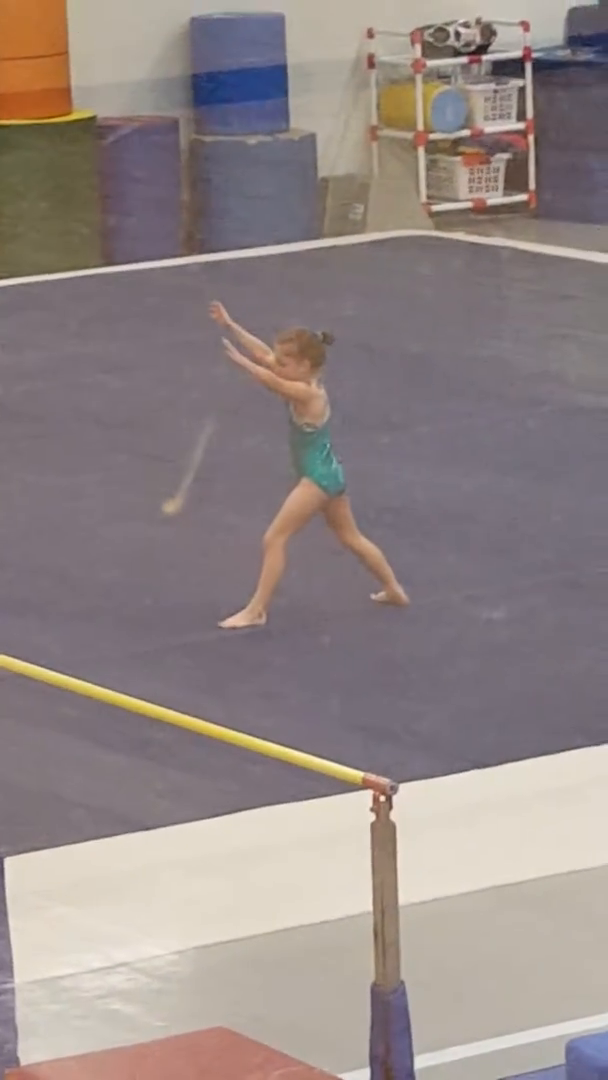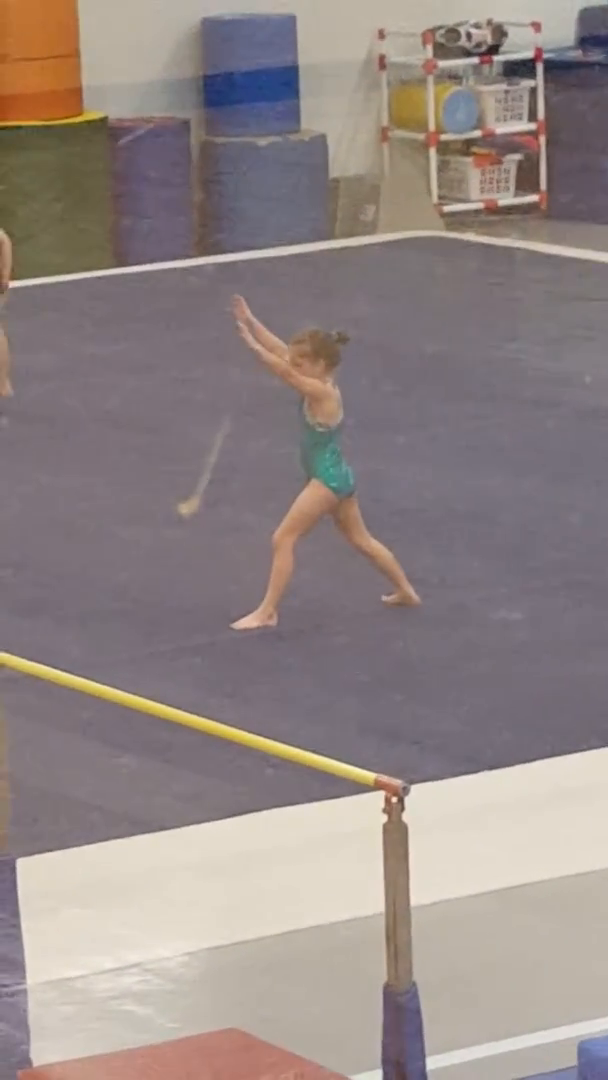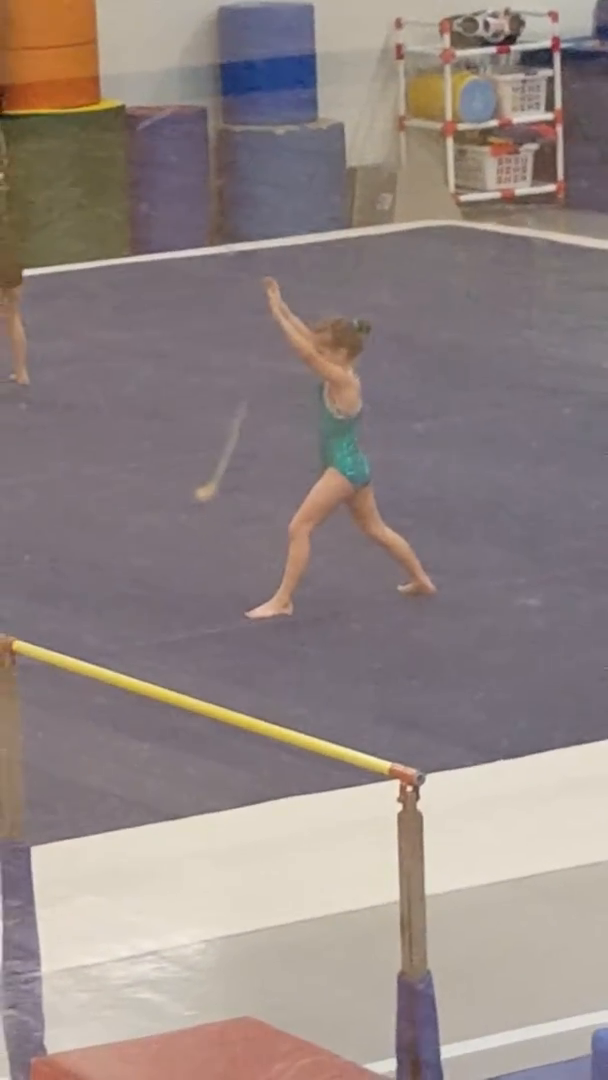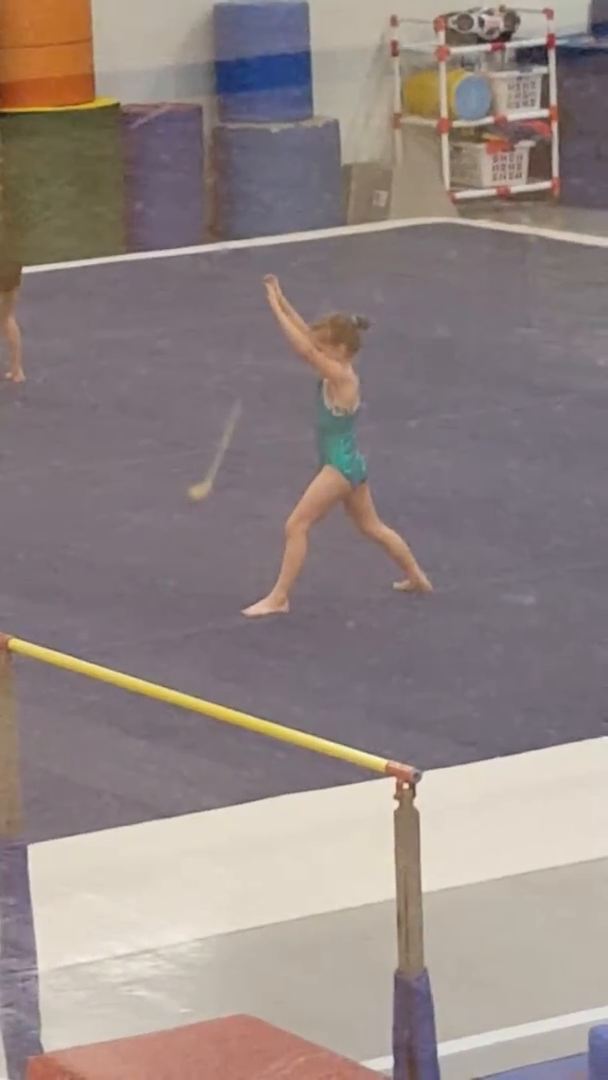
dt=0.4s
person 1, frame 1
left shoulder: (308, 394)
right shoulder: (304, 385)
left elbow: (272, 382)
right elbow: (264, 354)
left wrist: (238, 359)
right wrist: (230, 326)
left hip: (317, 478)
right hip: (327, 474)
left knee: (274, 539)
right knee: (351, 538)
left ankle: (256, 611)
right ankle: (394, 590)
person 1, frame 2
left shoulder: (322, 393)
right shoulder: (318, 384)
left elbow: (284, 372)
right elbow: (283, 353)
left wrist: (250, 342)
right wrist: (251, 321)
left hip: (327, 479)
right hip: (335, 475)
left knee: (282, 539)
right knee: (361, 540)
left ankle: (267, 612)
right ankle: (406, 592)
person 1, frame 3
left shoulder: (343, 380)
right shoulder: (338, 373)
left elbow: (307, 354)
right elbow: (308, 339)
left wrist: (278, 317)
right wrist: (280, 307)
left hip: (343, 468)
right hip: (351, 465)
left knee: (299, 528)
right knee: (376, 530)
left ankle: (282, 601)
right ankle: (421, 581)
person 1, frame 4
left shoulder: (342, 377)
right shoulder: (337, 369)
left elbow: (305, 350)
right elbow: (308, 336)
left wrist: (277, 312)
right wrist: (282, 302)
left hip: (340, 466)
right hip: (348, 462)
left knee: (296, 526)
right knee: (372, 527)
left ankle: (278, 598)
right ankle: (417, 578)
